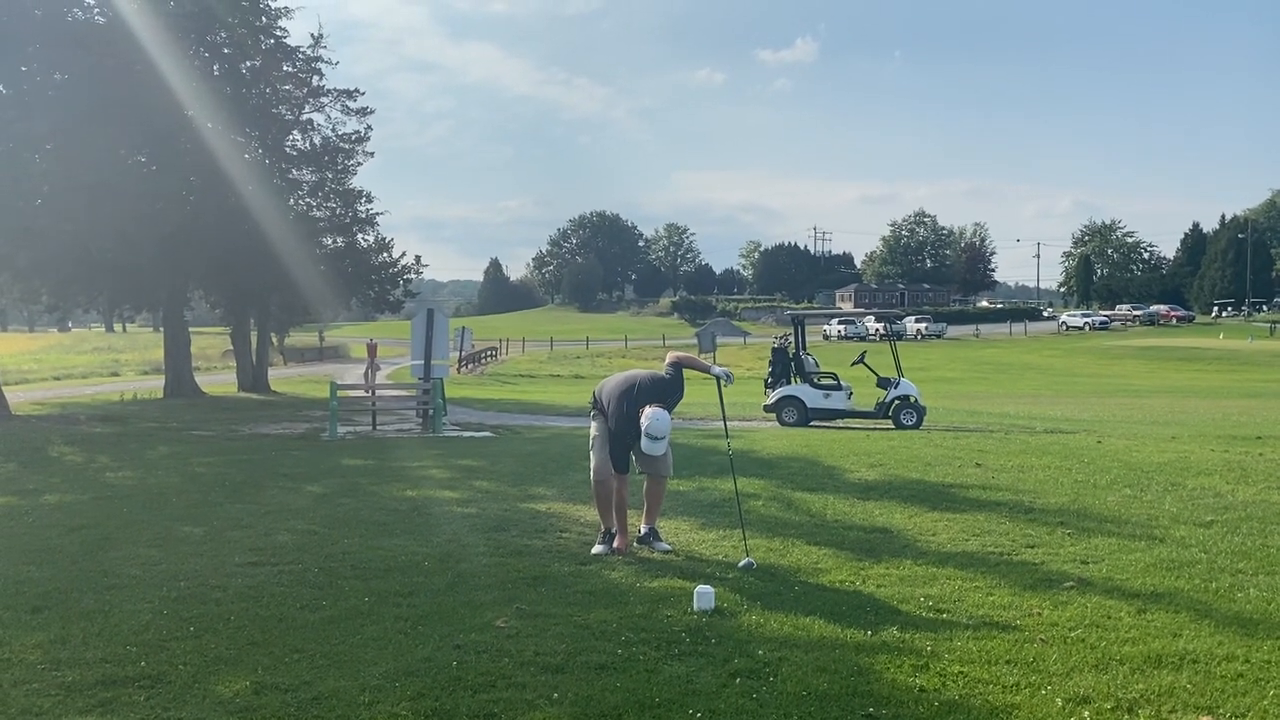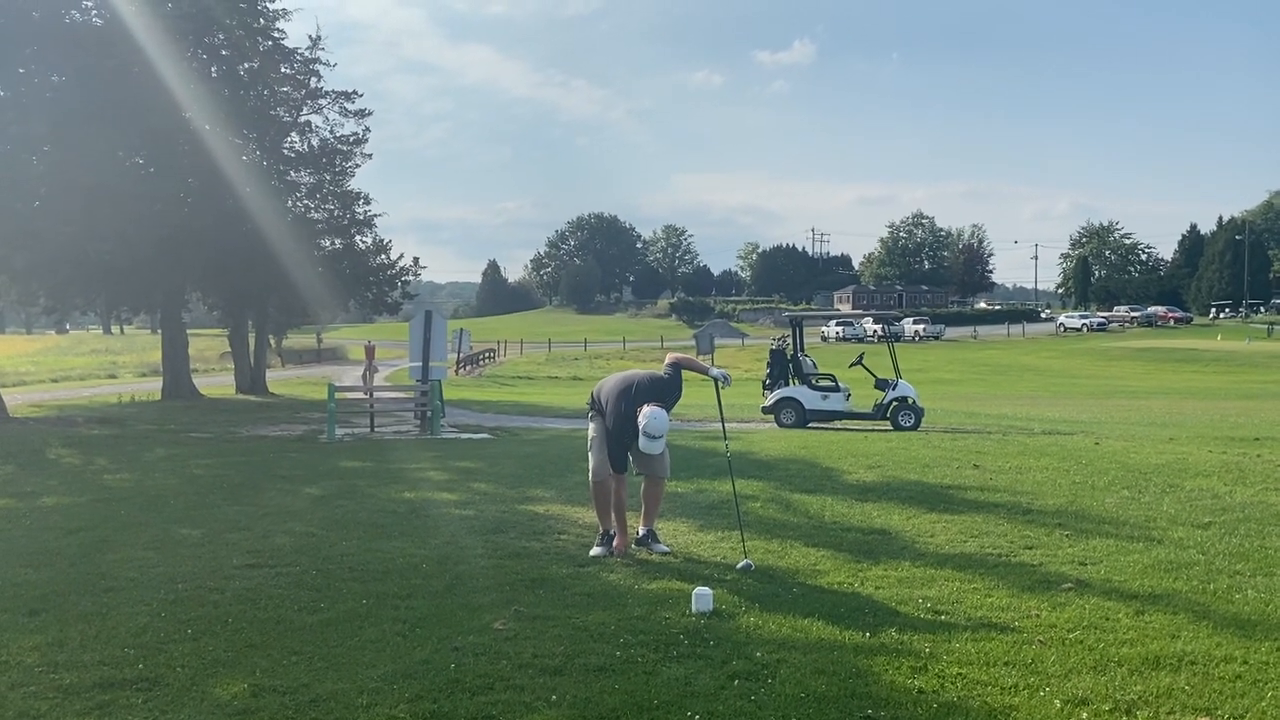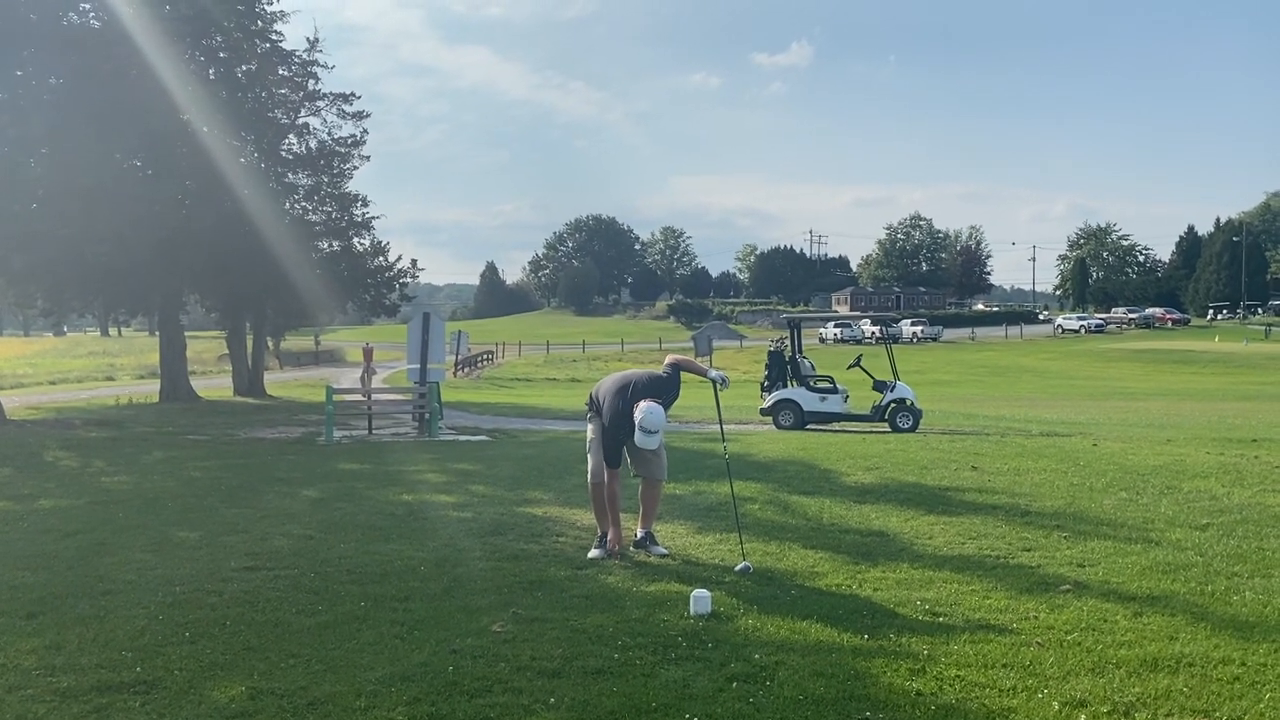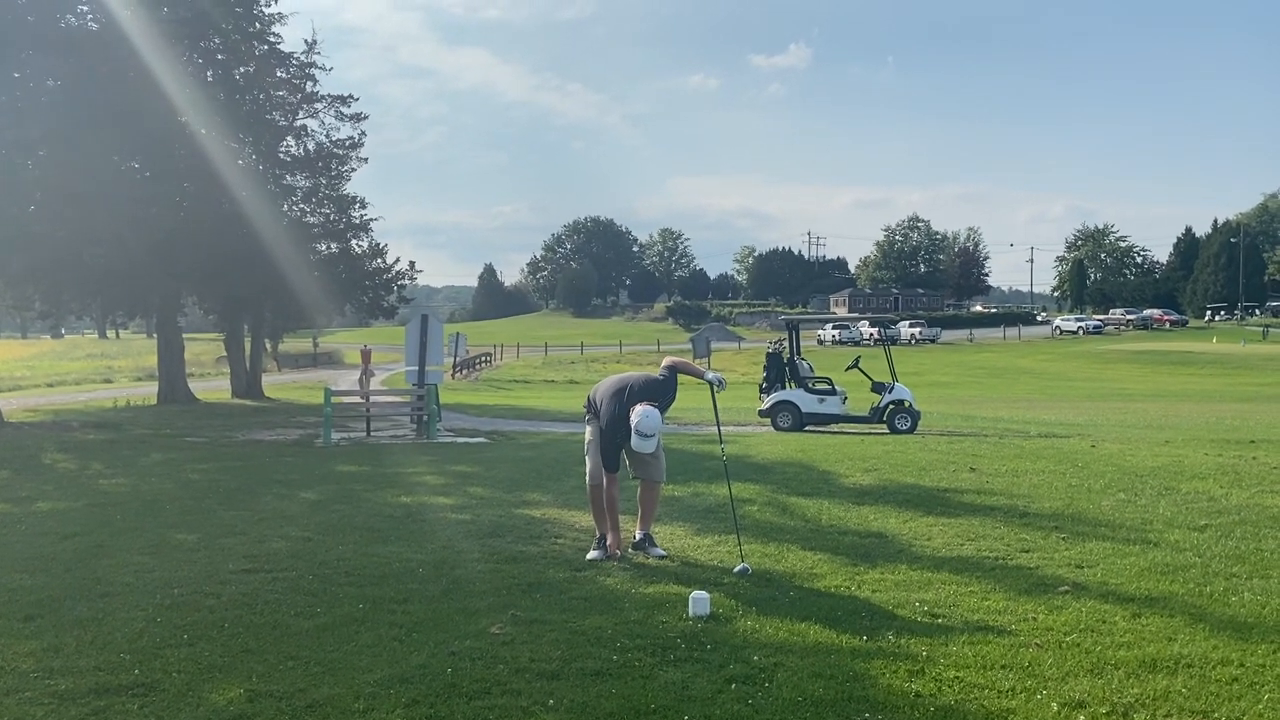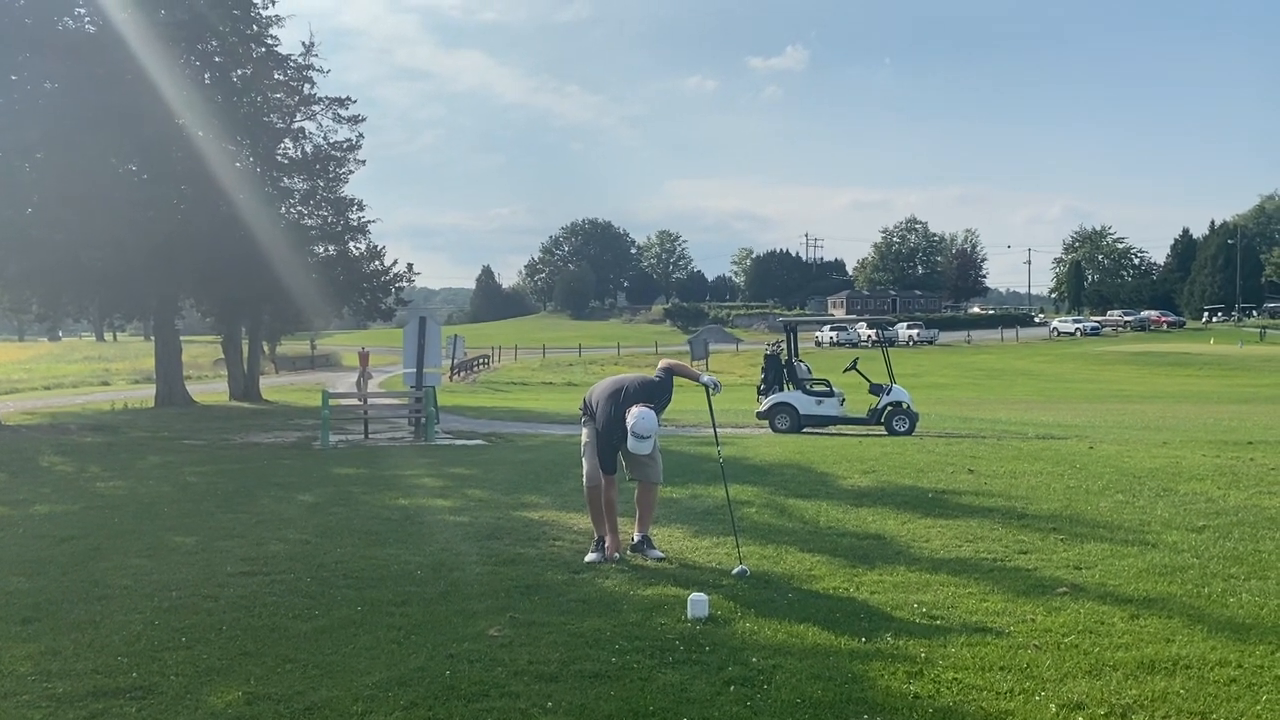
dt=0.3s
person 1, frame 1
left shoulder: (670, 390)
right shoulder: (622, 429)
left elbow: (672, 356)
right elbow: (621, 484)
left wrist: (711, 368)
right wrist: (622, 534)
left hip: (641, 401)
right hip: (605, 410)
left knee: (661, 469)
right knee: (601, 472)
left ankle: (647, 530)
right ankle: (608, 531)
person 1, frame 2
left shoulder: (669, 389)
right shoulder: (620, 429)
left elbow: (672, 357)
right elbow: (619, 484)
left wrist: (709, 370)
right wrist: (622, 534)
left hip: (644, 409)
right hip: (603, 412)
left knee: (658, 470)
right knee: (600, 473)
left ankle: (646, 532)
right ankle: (607, 533)
person 1, frame 3
left shoulder: (667, 388)
right shoulder: (615, 425)
left elbow: (672, 359)
right elbow: (612, 478)
left wrist: (708, 372)
right wrist: (615, 527)
left hip: (646, 415)
right hip: (601, 412)
left knee: (655, 472)
right knee: (598, 474)
left ankle: (644, 534)
right ankle: (604, 535)
person 1, frame 4
left shoulder: (663, 390)
right shoulder: (612, 429)
left elbow: (669, 361)
right elbow: (610, 482)
left wrist: (705, 374)
right wrist: (614, 532)
left hip: (644, 419)
right hip: (600, 415)
left knee: (654, 473)
right knee: (597, 476)
left ankle: (642, 536)
right ankle: (602, 537)
person 1, frame 5
left shoulder: (659, 392)
right shoulder: (609, 430)
left elbow: (665, 363)
right elbow: (609, 484)
left wrist: (700, 377)
right wrist: (613, 534)
left hip: (640, 420)
right hip: (596, 417)
left knee: (651, 475)
right knee: (593, 477)
left ankle: (641, 537)
right ankle: (601, 539)
